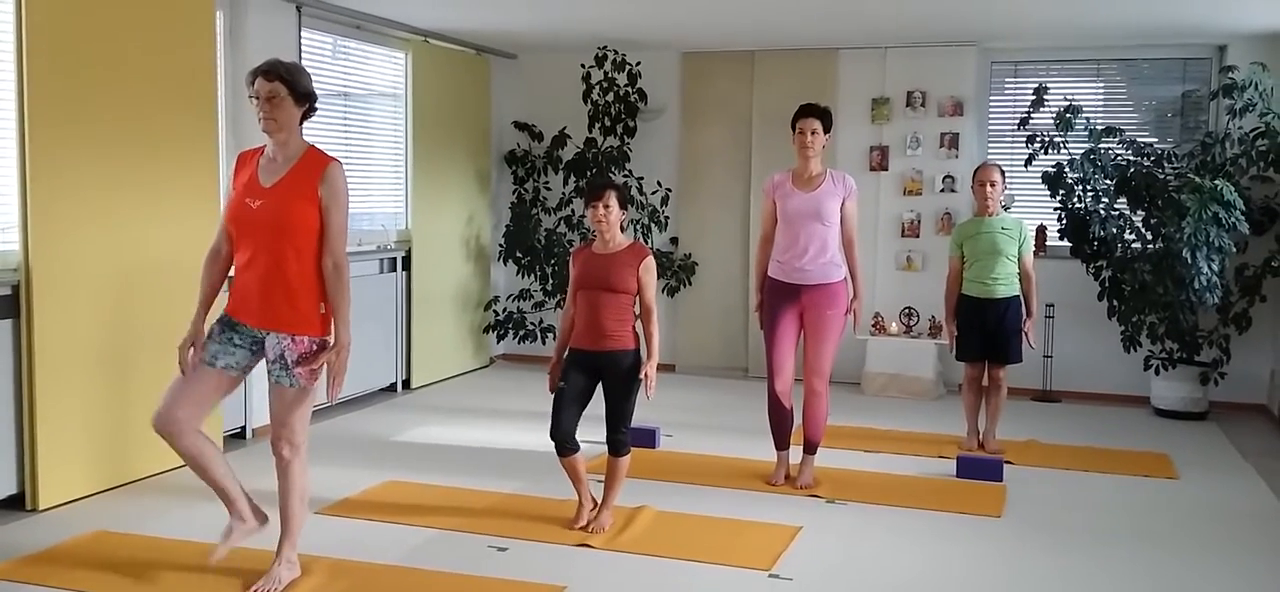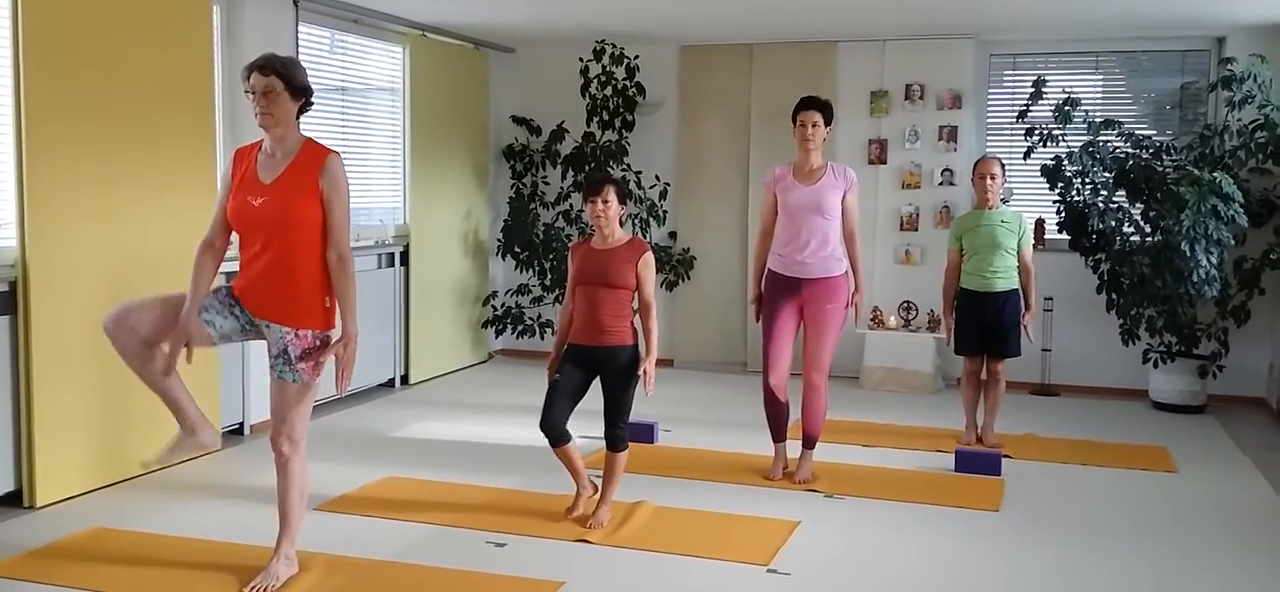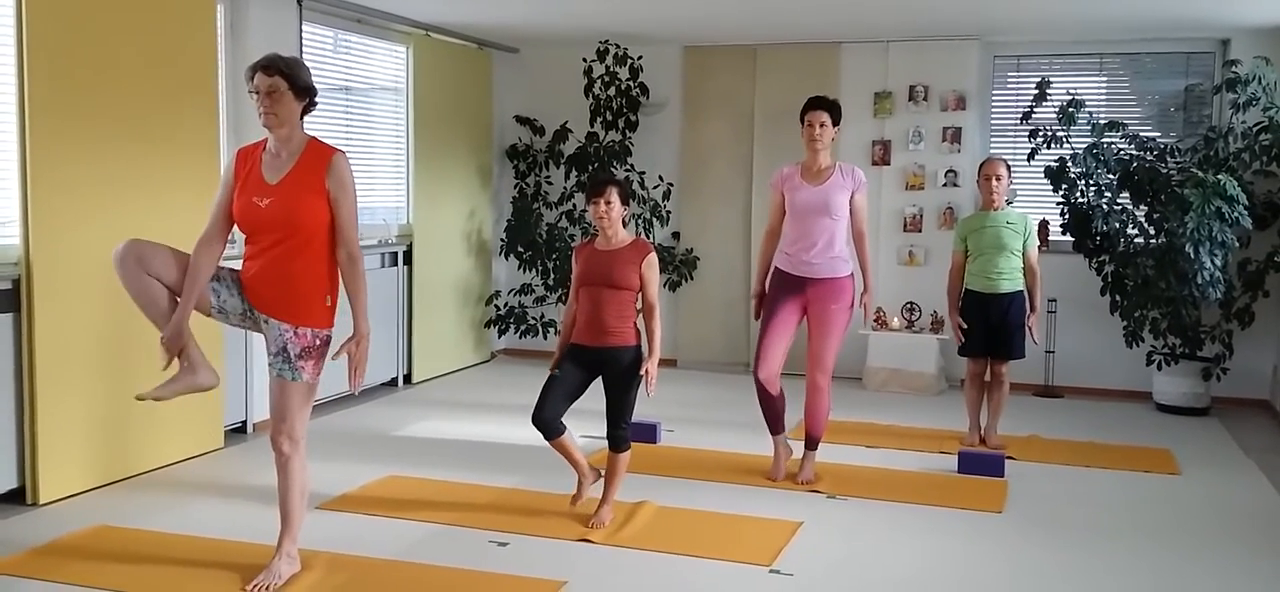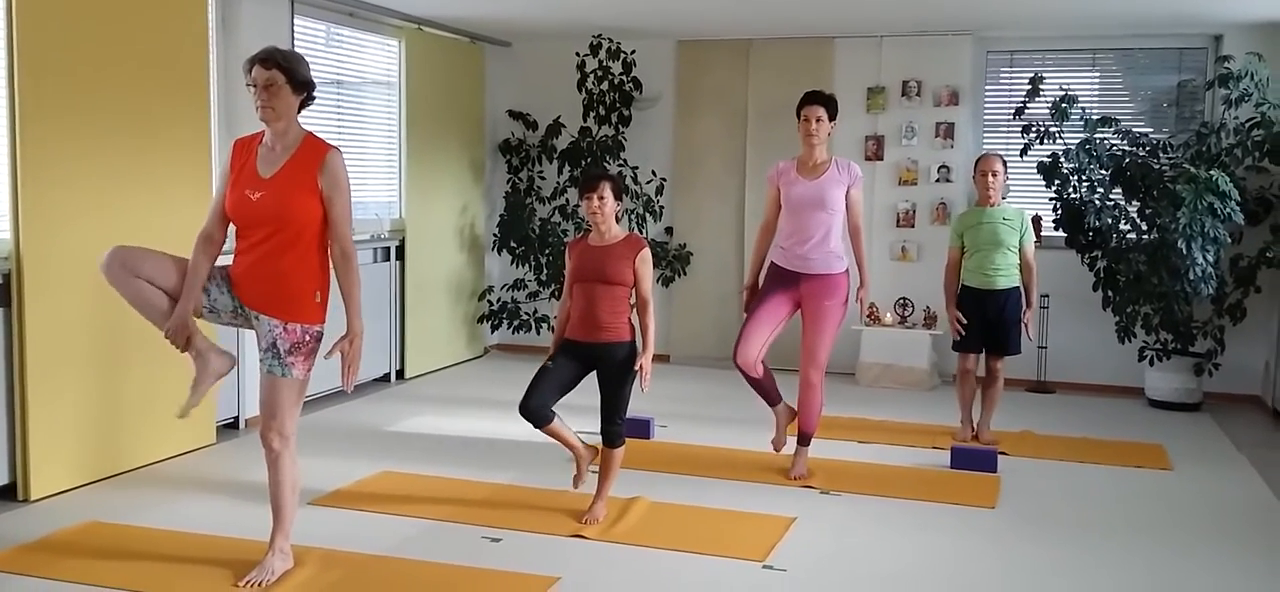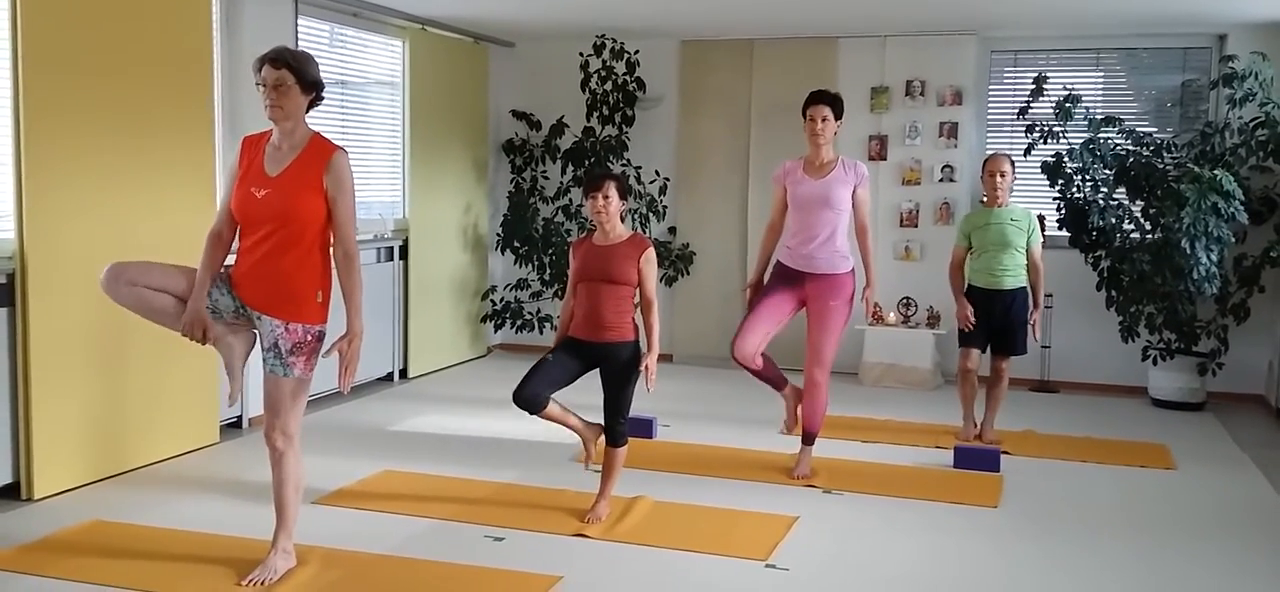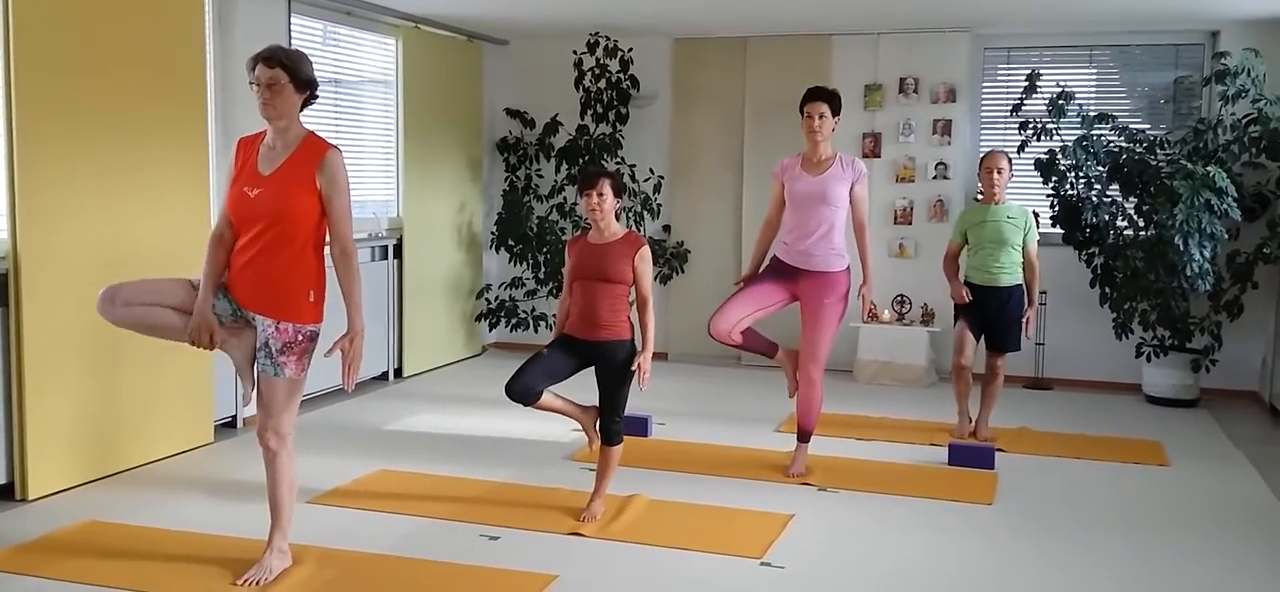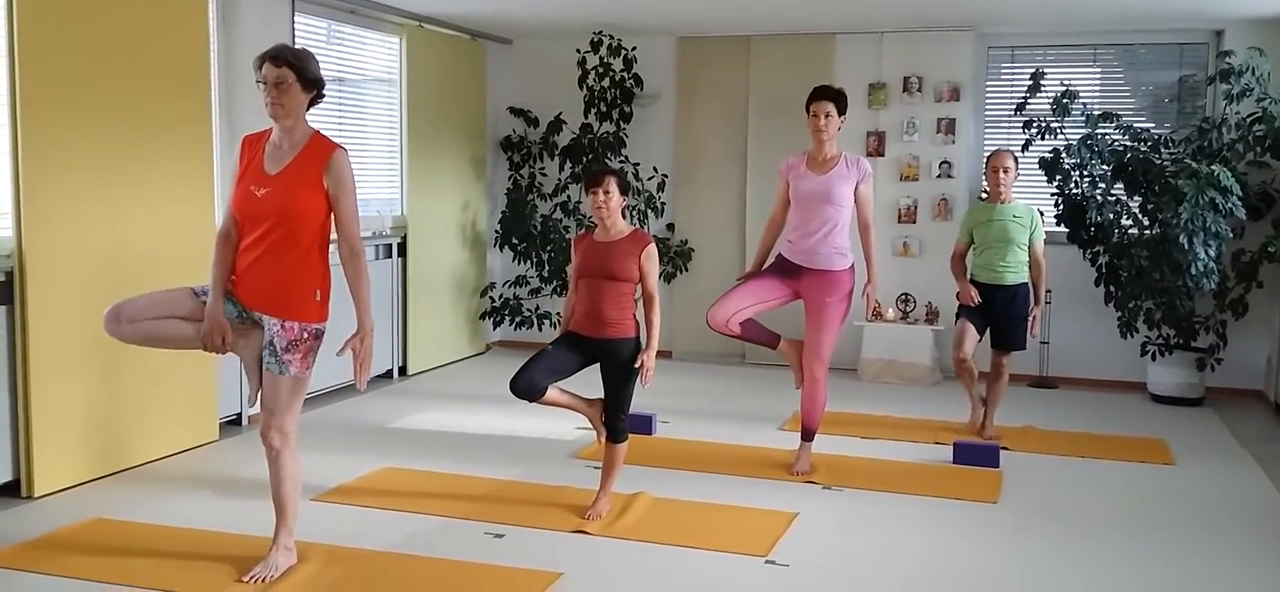
dt=0.3s
person 1, frame 1
left shoulder: (325, 172)
right shoulder: (243, 164)
left elbow: (334, 259)
right elbow: (221, 250)
left wrist: (342, 338)
right wrist: (197, 322)
left hip: (298, 327)
right hip: (242, 319)
left knee: (287, 444)
right knee: (171, 420)
right ankle: (243, 513)
person 1, frame 2
left shoulder: (324, 165)
right shoulder: (240, 161)
left elbow: (339, 253)
right elbow: (213, 243)
left wrist: (349, 330)
right wrist: (187, 314)
left hip: (301, 319)
right hip: (243, 303)
left knee: (286, 439)
right knee: (121, 324)
right ankle: (196, 427)
person 1, frame 3
left shoulder: (330, 164)
right shoulder: (243, 160)
left elbow: (348, 250)
right elbow: (213, 239)
left wrist: (361, 329)
right wrist: (182, 313)
left hip: (301, 315)
right hip: (248, 295)
left knee: (286, 437)
right knee: (131, 255)
right ankle: (193, 364)
person 1, frame 4
left shoulder: (324, 160)
right shoulder: (239, 152)
left elbow: (342, 248)
right elbow: (212, 234)
left wrist: (355, 328)
right wrist: (185, 305)
left hip: (293, 311)
right hip: (238, 293)
left knee: (276, 434)
right knee: (118, 262)
right ankle: (206, 356)
person 1, frame 5
left shoulder: (330, 160)
right shoulder: (248, 149)
left elbow: (346, 248)
right elbow: (223, 230)
left wrist: (355, 328)
right wrist: (197, 300)
left hip: (295, 310)
right hip: (241, 292)
left knee: (280, 433)
right knee: (117, 278)
right ankle: (230, 338)
person 1, frame 6
left shoulder: (324, 158)
right shoulder: (243, 149)
left elbow: (343, 247)
right elbow: (223, 233)
left wrist: (356, 326)
right wrist: (202, 304)
left hip: (289, 309)
right hip: (236, 295)
left knee: (273, 433)
right knee: (112, 302)
right ankle: (234, 339)
person 1, frame 7
left shoulder: (330, 159)
right shoulder: (248, 148)
left elbow: (351, 246)
right elbow: (228, 232)
left wrist: (366, 326)
right wrist: (214, 307)
left hip: (295, 309)
right hip: (240, 296)
left knee: (277, 431)
right knee: (119, 320)
left ankle: (284, 546)
right ankle: (240, 341)
person 2, frame 1
left shoulder: (842, 184)
right shoulder: (776, 184)
left elbow: (849, 241)
right elbow: (766, 240)
left wrist: (857, 292)
right wrist: (758, 291)
left hip: (827, 290)
right hip: (782, 288)
left knee: (816, 381)
right knee: (779, 381)
left ankle: (808, 462)
right ankle: (781, 459)
person 2, frame 2
left shoulder: (844, 177)
right shoulder: (777, 177)
left elbow: (851, 233)
right elbow: (766, 233)
left wrist: (859, 284)
right wrist: (756, 285)
left hip: (828, 283)
right hip: (782, 282)
left knee: (816, 375)
right knee: (774, 375)
left ankle: (806, 457)
right ankle: (779, 452)
person 2, frame 3
left shoulder: (852, 178)
right shoulder: (784, 177)
left elbow: (860, 234)
right elbow: (772, 232)
left wrist: (868, 285)
right wrist: (759, 283)
left hip: (833, 283)
right hip: (788, 280)
left knee: (819, 376)
right knee: (764, 369)
left ankle: (809, 457)
right ankle: (780, 445)
person 2, frame 4
left shoulder: (848, 172)
right shoulder: (781, 172)
left elbow: (856, 228)
right elbow: (768, 226)
left wrist: (865, 281)
right wrist: (752, 277)
left hip: (828, 279)
right hip: (782, 274)
left knee: (813, 371)
right knee: (745, 356)
left ankle: (802, 453)
right ankle: (782, 411)
person 2, frame 5
left shoulder: (854, 172)
right shoulder: (787, 171)
left elbow: (863, 228)
right elbow: (775, 226)
left wrist: (871, 281)
right wrist: (757, 275)
left hip: (834, 278)
right hip: (788, 273)
left knee: (818, 371)
right knee: (744, 350)
left ankle: (806, 452)
right ankle: (788, 392)
person 2, frame 6
left shoulder: (852, 169)
right shoulder: (786, 168)
left elbow: (861, 225)
right elbow: (772, 221)
left wrist: (868, 279)
right wrist: (752, 269)
left hip: (829, 276)
right hip: (783, 268)
left knee: (813, 368)
right knee: (721, 326)
left ankle: (801, 450)
right ankle: (784, 356)
person 2, frame 7
left shoulder: (857, 168)
right shoulder: (791, 166)
left elbow: (866, 225)
right elbow: (777, 220)
left wrist: (872, 278)
right wrist: (755, 266)
left hip: (833, 274)
right hip: (788, 266)
left knee: (816, 368)
right knee: (719, 316)
left ankle: (805, 449)
right ankle: (788, 347)
person 3, frame 1
left shoulder: (640, 256)
right shoulder: (579, 256)
left elbow: (649, 311)
right elbow: (570, 309)
left wrist: (652, 359)
right wrist: (557, 356)
left hip: (622, 356)
right hip: (581, 355)
left knee: (617, 434)
right knee: (561, 432)
left ankle: (607, 508)
right ankle: (585, 500)
person 3, frame 2
left shoulder: (640, 251)
right shoulder: (577, 251)
left elbow: (648, 307)
right elbow: (569, 304)
left wrist: (651, 355)
right wrist: (556, 350)
left hip: (620, 352)
right hip: (579, 350)
left knee: (615, 429)
right knee: (551, 422)
left ankle: (605, 503)
right ankle: (584, 486)
person 3, frame 3
left shoulder: (643, 253)
right shoulder: (581, 252)
left elbow: (651, 308)
right elbow: (573, 304)
left wrist: (653, 356)
right wrist: (560, 350)
left hip: (623, 352)
right hip: (581, 350)
left knee: (618, 429)
right knee: (544, 416)
left ankle: (606, 504)
right ankle: (586, 472)
person 3, frame 4
left shoulder: (637, 248)
right shoulder: (575, 248)
left elbow: (645, 303)
right elbow: (567, 300)
left wrist: (647, 352)
right wrist: (554, 346)
left hip: (617, 347)
right hip: (576, 344)
left knee: (612, 425)
right knee: (532, 405)
left ankle: (600, 500)
right ankle: (582, 451)
person 3, frame 5
left shoulder: (640, 248)
right shoulder: (579, 247)
left elbow: (649, 303)
right elbow: (570, 299)
left wrist: (652, 352)
right wrist: (556, 346)
left hip: (621, 347)
right hip: (578, 343)
left knee: (616, 424)
right knee: (526, 395)
left ankle: (603, 499)
right ankle: (585, 429)
person 3, frame 6
left shoulder: (636, 246)
right shoulder: (574, 245)
left elbow: (645, 301)
right elbow: (567, 297)
left wrist: (647, 350)
right wrist: (554, 342)
left hip: (616, 345)
right hip: (574, 340)
left knee: (612, 422)
right knee: (518, 387)
left ankle: (599, 498)
right ankle: (583, 413)
person 3, frame 7
left shoulder: (642, 244)
right shoulder: (580, 243)
left elbow: (651, 299)
right elbow: (573, 295)
left wrist: (651, 348)
right wrist: (560, 339)
left hip: (622, 342)
right hip: (580, 337)
left knee: (617, 419)
right knee: (523, 384)
left ankle: (604, 495)
right ankle: (590, 408)
person 4, frame 1
left shoulder: (1018, 228)
right shoulder: (962, 230)
left elbow: (1027, 274)
right elbow: (954, 277)
left wrist: (1030, 315)
right wrist: (949, 317)
left hip: (1006, 305)
right hip: (971, 304)
left knee: (998, 374)
right knee: (972, 373)
left ankle: (990, 434)
right ankle: (972, 432)
person 4, frame 2
left shoulder: (1018, 221)
right shoulder: (961, 223)
left elbow: (1026, 267)
right elbow: (952, 269)
left wrist: (1029, 308)
right wrist: (947, 310)
left hip: (1006, 298)
right hip: (970, 298)
left knee: (996, 368)
right knee: (971, 367)
left ankle: (989, 428)
right ankle: (970, 426)
person 4, frame 3
left shoulder: (1023, 222)
right shoulder: (966, 224)
left elbow: (1032, 269)
right elbow: (957, 270)
left wrist: (1034, 310)
right wrist: (953, 310)
left hip: (1010, 300)
right hip: (975, 299)
left knee: (1000, 370)
right knee: (975, 369)
left ankle: (991, 429)
right ankle: (973, 427)
person 4, frame 4
left shoulder: (1019, 218)
right shoulder: (963, 220)
left elbow: (1028, 265)
right elbow: (953, 266)
left wrist: (1030, 306)
right wrist: (950, 305)
left hip: (1006, 297)
right hip: (971, 295)
left knee: (995, 366)
right knee: (966, 365)
left ankle: (984, 425)
right ankle: (966, 422)
person 4, frame 5
left shoulder: (1027, 219)
right shoulder: (970, 220)
left elbow: (1035, 265)
right elbow: (956, 264)
left wrist: (1037, 306)
right wrist: (960, 300)
left hip: (1013, 297)
right hip: (978, 295)
left knee: (1000, 366)
right knee: (967, 364)
left ankle: (988, 425)
right ankle: (968, 421)
person 4, frame 6
left shoulder: (1024, 216)
right shoulder: (967, 215)
left elbow: (1031, 263)
right elbow: (950, 256)
left wrist: (1032, 303)
right wrist: (954, 282)
left hip: (1009, 294)
right hip: (973, 292)
left knee: (995, 363)
right knee: (961, 360)
left ankle: (983, 422)
right ankle: (963, 417)
person 4, frame 7
left shoulder: (1030, 215)
right shoulder: (974, 214)
left elbow: (1037, 262)
right elbow: (958, 256)
left wrist: (1038, 303)
right wrist: (963, 283)
left hip: (1014, 293)
right hip: (979, 289)
left knee: (1001, 361)
right knee: (961, 353)
left ankle: (988, 420)
right ankle: (977, 403)
